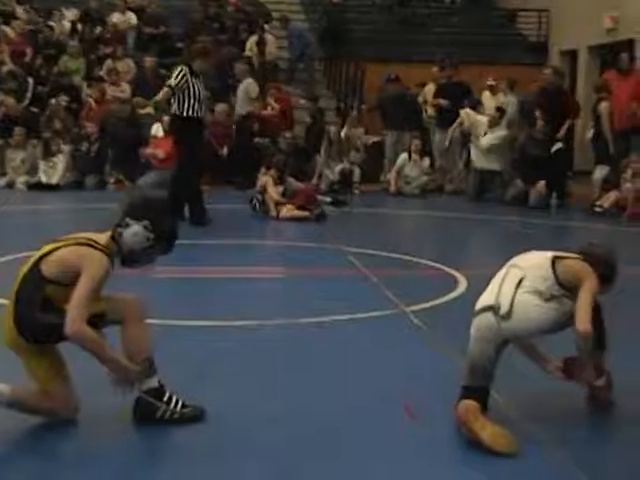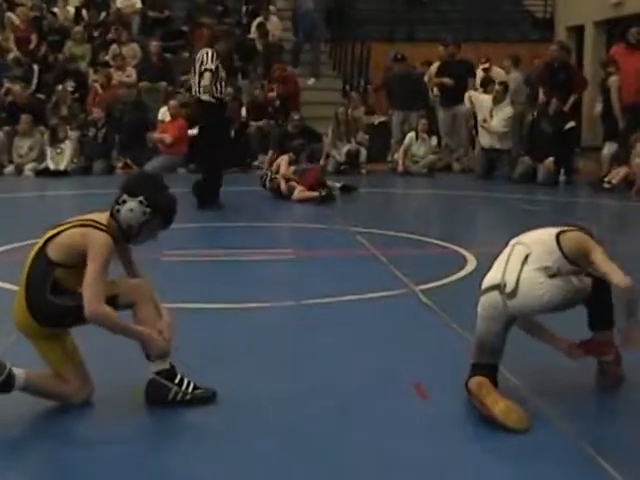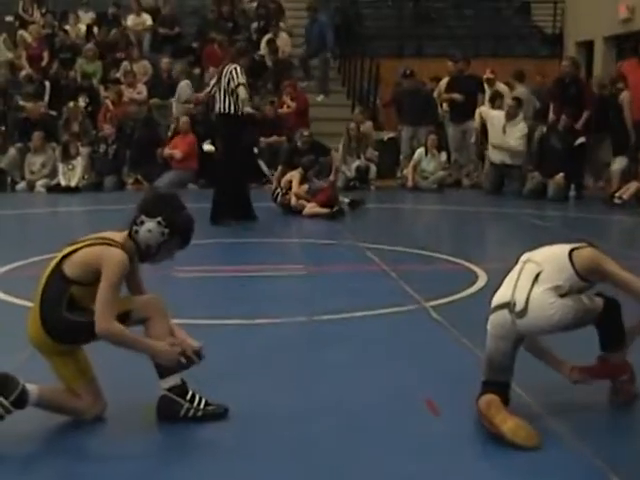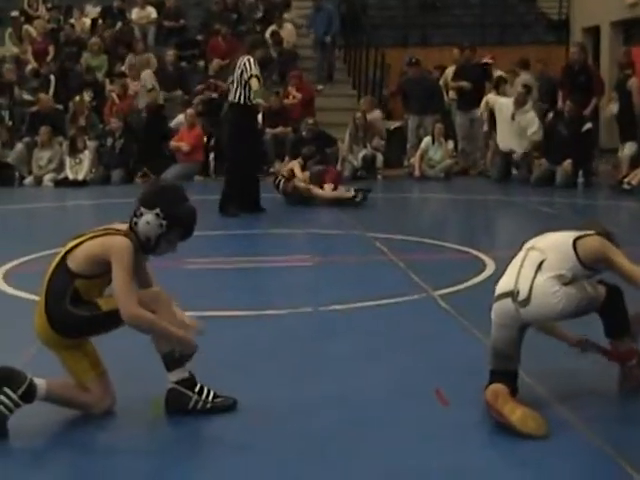
dt=0.5s
person 1, frame 1
left shoulder: (97, 244)
right shoulder: (97, 260)
left elbow: (88, 312)
right elbow: (75, 328)
left wrist: (113, 362)
right wrist: (120, 365)
left hip: (26, 321)
right hip: (32, 323)
left knee: (66, 409)
right knee: (131, 309)
right ankle: (152, 399)
person 1, frame 2
left shoulder: (111, 227)
right shoulder: (100, 239)
left elbow: (137, 278)
right elbow: (94, 310)
left wrist: (161, 313)
right wrist: (147, 337)
left hip: (39, 306)
right hip: (42, 307)
left knee: (79, 392)
right knee: (139, 293)
right ankle: (164, 381)
person 1, frame 3
left shoulder: (124, 246)
right shoulder: (116, 257)
left elbow: (139, 301)
right elbow: (104, 327)
left wrist: (177, 334)
right wrist: (156, 349)
left hip: (54, 322)
right hip: (56, 325)
left knee: (92, 408)
right knee: (152, 307)
person 1, frame 4
left shoulder: (129, 238)
right shoulder: (121, 246)
left elbow: (146, 289)
right elbow: (131, 313)
left wrist: (177, 316)
right wrist: (181, 339)
left hip: (65, 317)
right hip: (62, 319)
left knee: (102, 402)
right knee: (157, 301)
right ankle: (183, 389)
person 2, frame 1
left shoulder: (542, 264)
right shoulder: (586, 274)
right elbow: (584, 328)
left wrist: (546, 364)
right wrist: (588, 366)
left hip: (484, 319)
right hip: (522, 312)
left knee: (474, 392)
right knee: (590, 313)
left ankle: (469, 408)
right ankle: (598, 388)
person 2, frame 2
left shoulder: (531, 243)
right shoulder: (581, 242)
right elbow: (623, 284)
left wrist: (562, 345)
left hip: (490, 298)
right hip: (528, 289)
left knee: (482, 370)
right knee: (598, 288)
left ankle: (480, 384)
right ankle: (608, 364)
person 2, frame 3
left shoulder: (539, 260)
right shoulder: (592, 258)
left wrist: (564, 369)
right wrist: (622, 342)
left hip: (499, 316)
right hip: (540, 308)
left knee: (494, 386)
right knee: (608, 308)
left ankle: (490, 403)
right ankle: (621, 382)
person 2, frame 4
left shoulder: (550, 244)
right shoulder: (597, 244)
left wrist: (567, 338)
left hip: (503, 305)
right hip: (541, 297)
left knee: (502, 377)
right knee: (611, 296)
left ankle: (498, 391)
person 3, frame 1
left shoulder: (197, 76)
right shoulder: (183, 71)
right elbow: (169, 89)
right wrist: (154, 104)
left hip: (195, 125)
right hip: (183, 125)
left knee: (185, 168)
right knee: (190, 169)
left ankle: (174, 208)
right ankle: (197, 213)
person 3, frame 2
left shoulder: (204, 54)
right shoulder: (209, 53)
right elbow: (207, 74)
right wrist: (206, 92)
left hip: (210, 108)
right hip: (211, 108)
left knee: (219, 151)
right knee: (214, 153)
left ankle: (202, 188)
right ankle: (207, 197)
person 3, frame 3
left shoulder: (224, 71)
right shoulder: (236, 69)
left elbow: (208, 92)
right elbow: (240, 89)
right wrist: (245, 106)
left hip: (225, 121)
right hip: (232, 122)
left knee: (238, 167)
right knee: (228, 169)
left ankle: (241, 210)
right ankle: (219, 213)
person 3, frame 4
left shoulder: (243, 61)
right shoulder: (249, 61)
left elbow: (231, 83)
right elbow: (253, 81)
right wrist: (257, 98)
left hip: (240, 112)
right hip: (241, 113)
left knee: (250, 158)
right knee: (237, 160)
left ankle: (247, 202)
right ankle: (229, 203)
